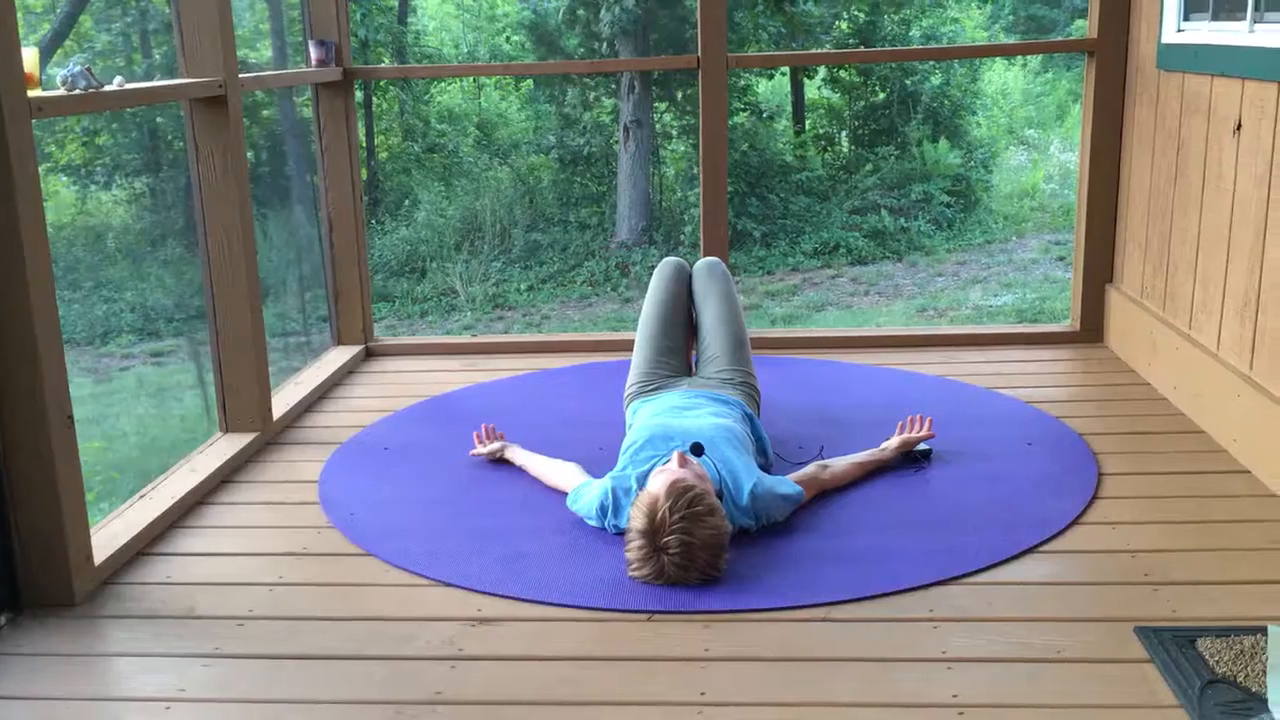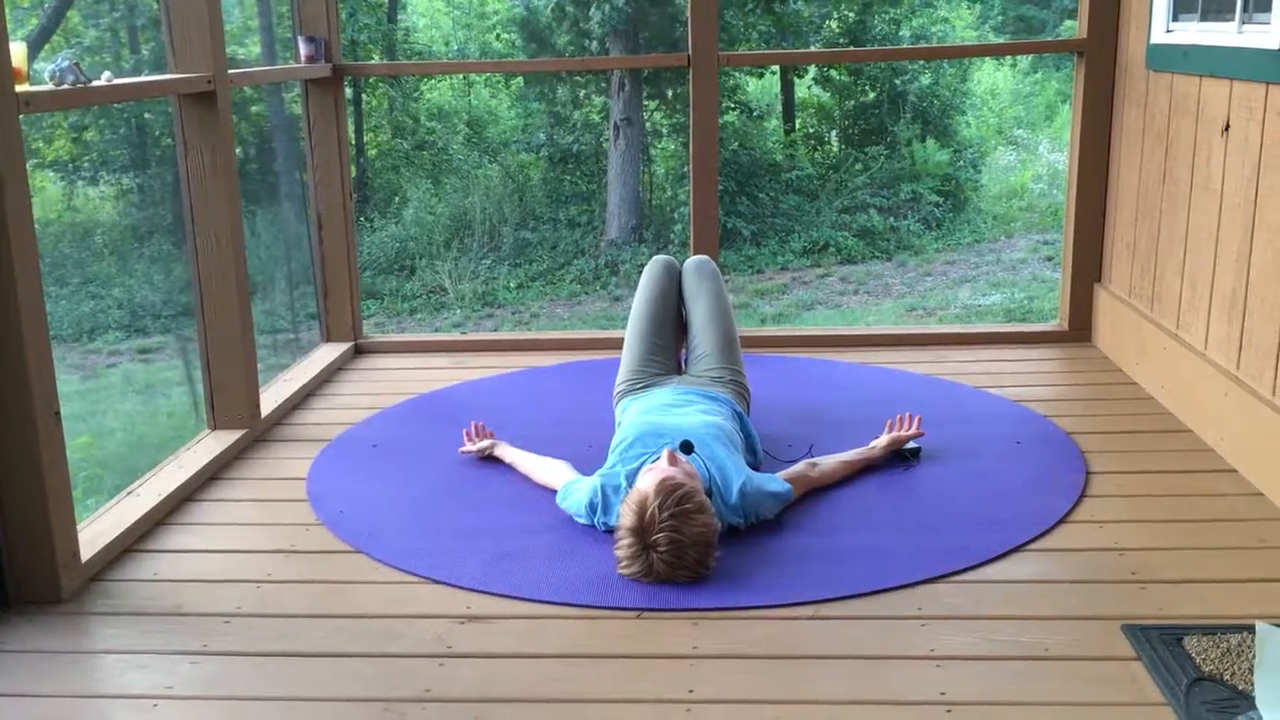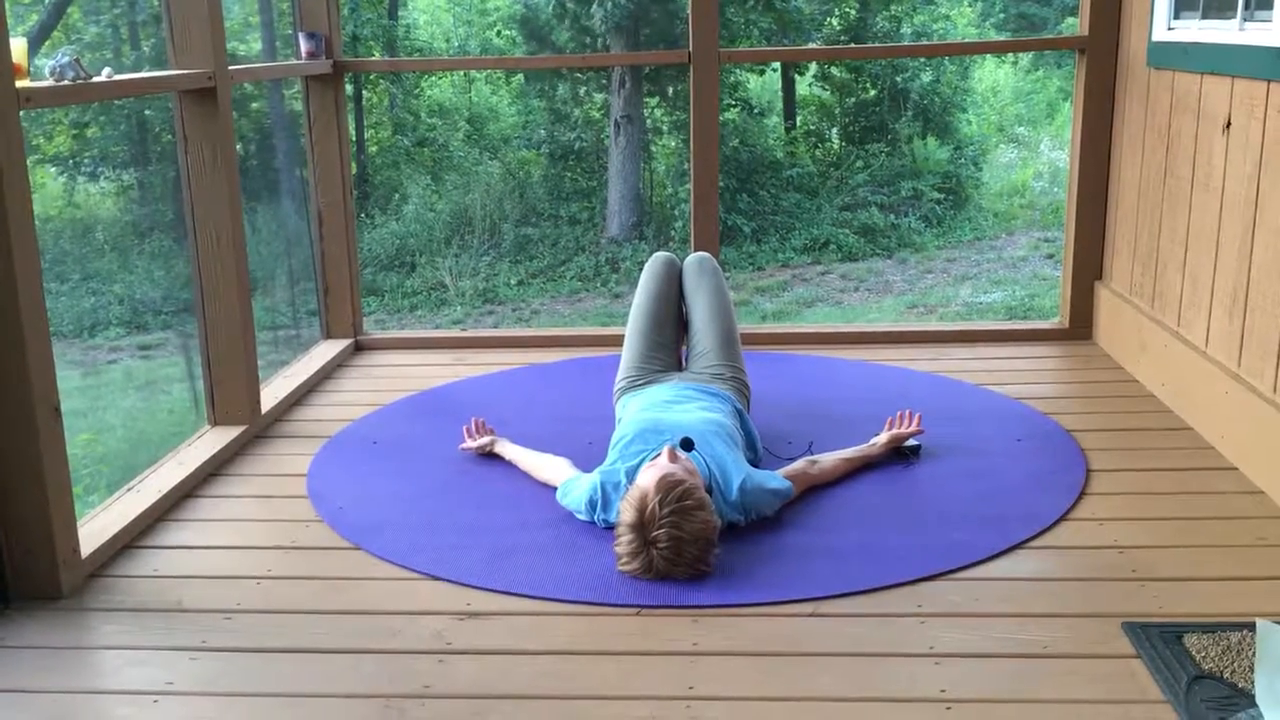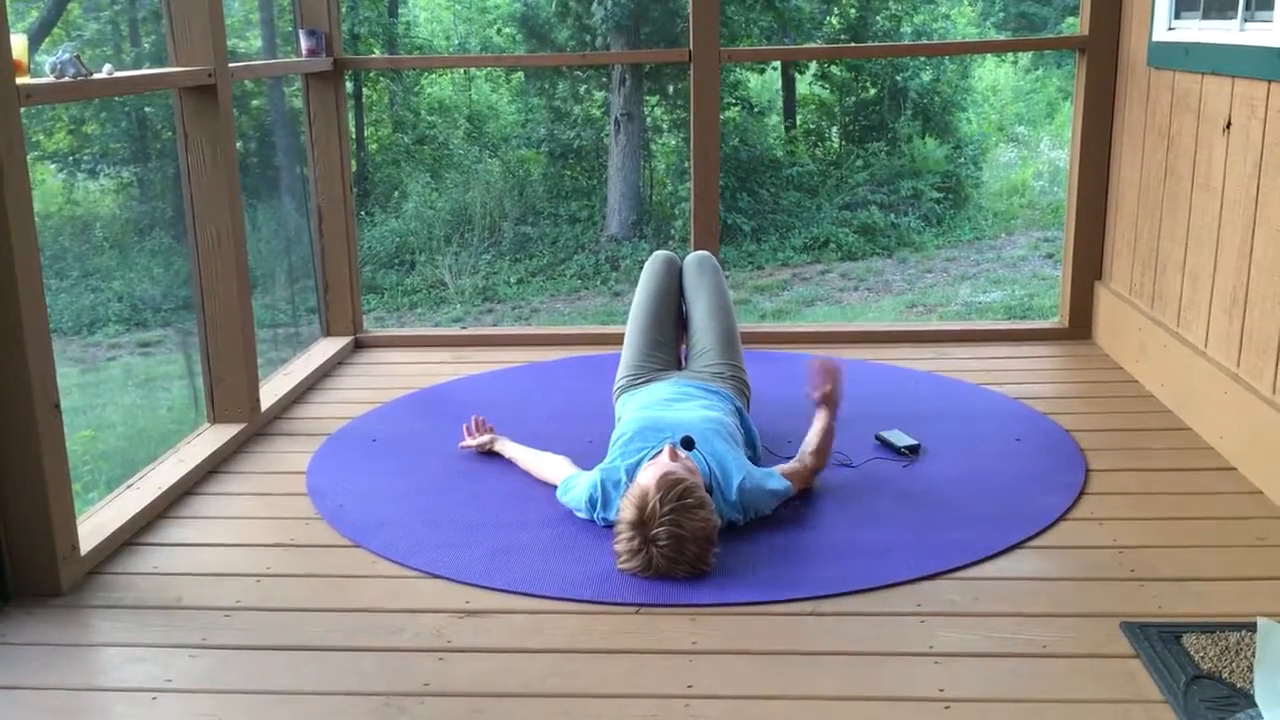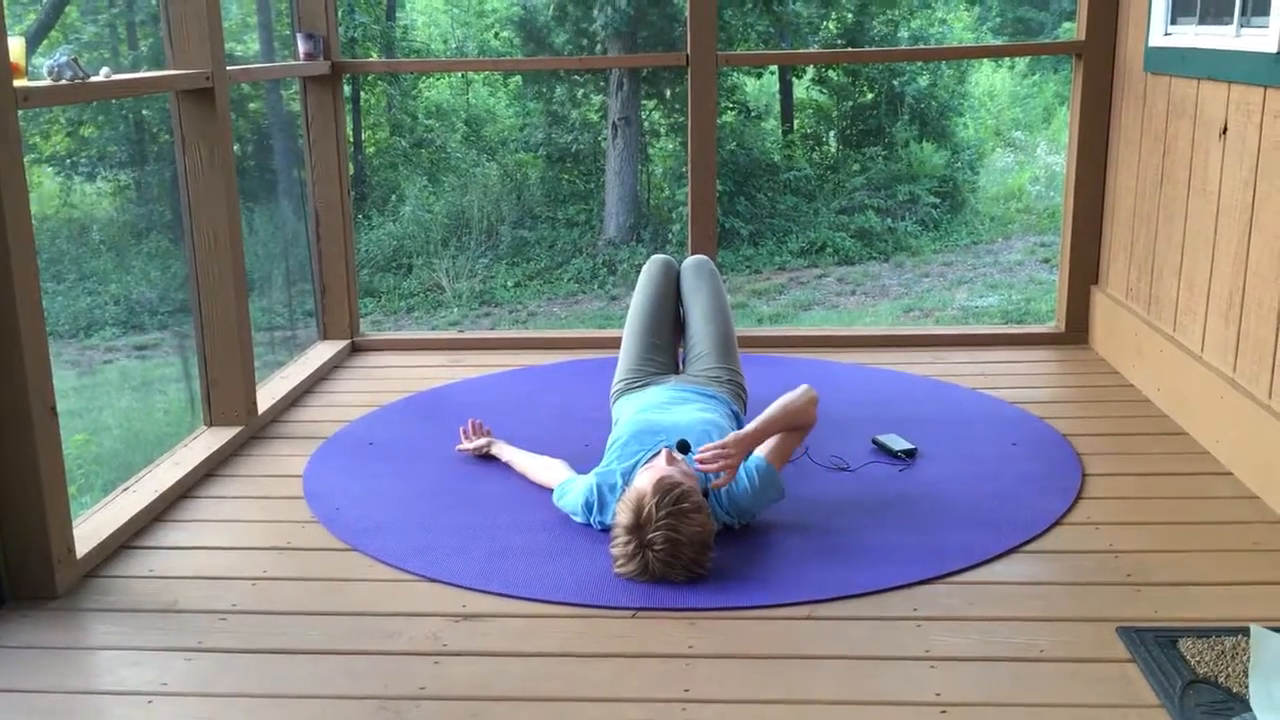
dt=0.5s
person 1, frame 1
left shoulder: (612, 505)
right shoulder: (752, 500)
left elbow: (568, 474)
right elbow: (820, 474)
left wrist: (509, 450)
right wrist: (888, 451)
left hip: (652, 400)
right hip: (728, 401)
left knee: (672, 268)
right knee: (710, 268)
person 1, frame 2
left shoulder: (603, 501)
right shoulder: (741, 498)
left elbow: (558, 472)
right elbow: (810, 471)
left wrist: (497, 447)
right wrist: (878, 448)
left hip: (641, 395)
right hip: (718, 396)
left knee: (662, 266)
right knee: (699, 266)
person 1, frame 3
left shoulder: (601, 499)
right shoulder: (740, 496)
left elbow: (558, 468)
right elbow: (810, 469)
left wrist: (498, 443)
right wrist: (878, 445)
left hip: (642, 393)
right hip: (717, 395)
left knee: (663, 264)
right knee: (700, 264)
person 1, frame 4
left shoulder: (598, 497)
right shoulder: (738, 496)
left elbow: (557, 466)
right elbow: (809, 464)
left wrist: (498, 442)
right wrist: (828, 405)
left hip: (639, 392)
right hip: (716, 394)
left knee: (663, 262)
right knee: (700, 261)
person 1, frame 5
left shoulder: (597, 501)
right shoulder: (736, 497)
left elbow: (554, 469)
right elbow: (805, 400)
left wrist: (494, 445)
right wrist: (746, 440)
left hip: (638, 394)
right hip: (714, 394)
left knee: (660, 266)
right knee: (697, 267)
